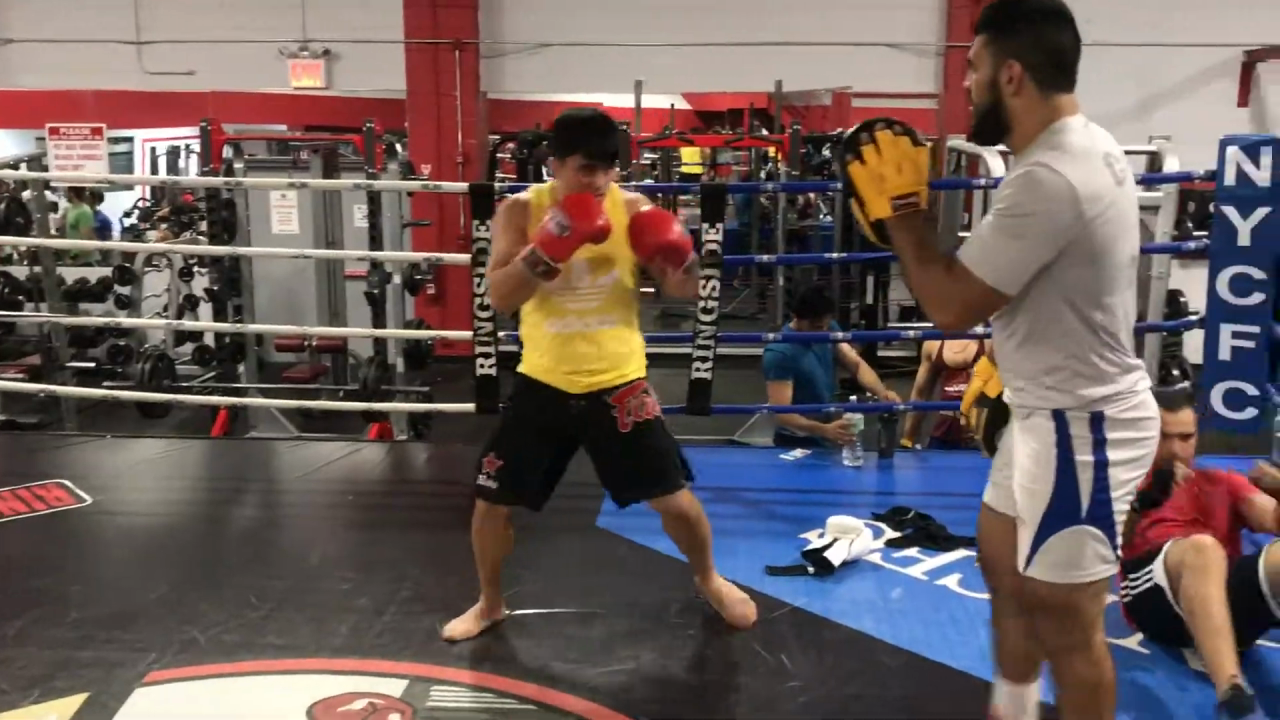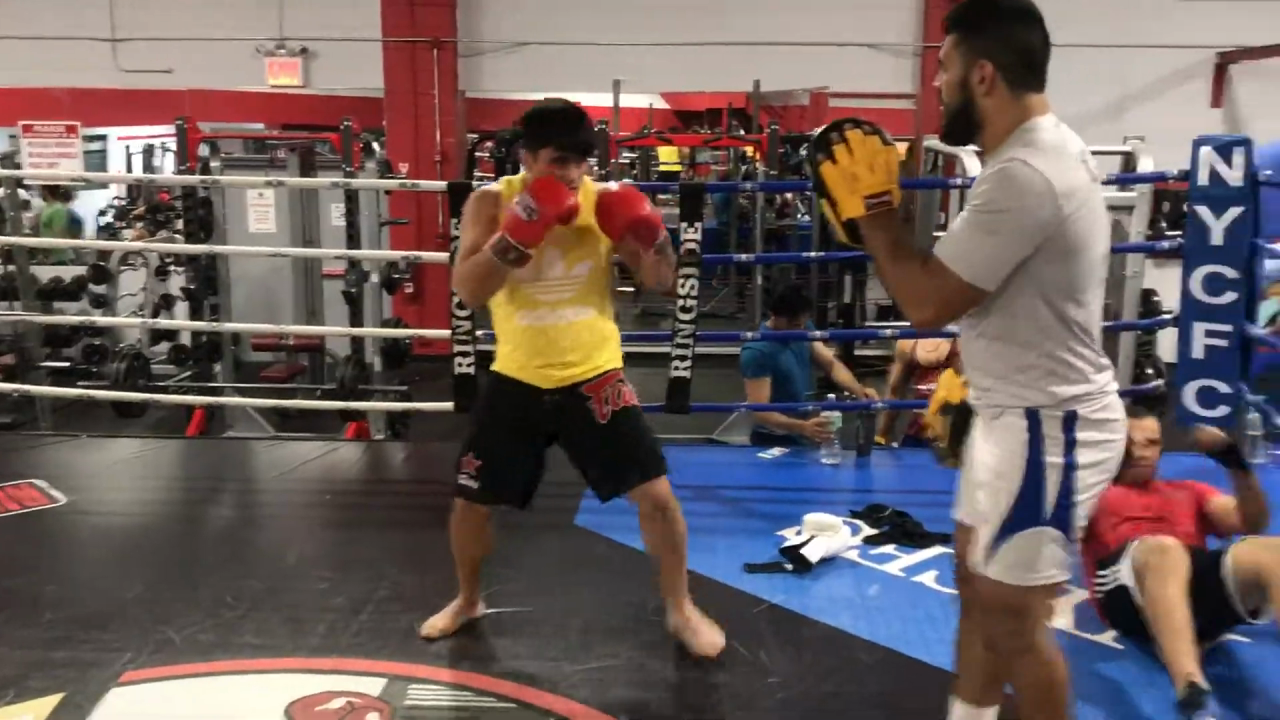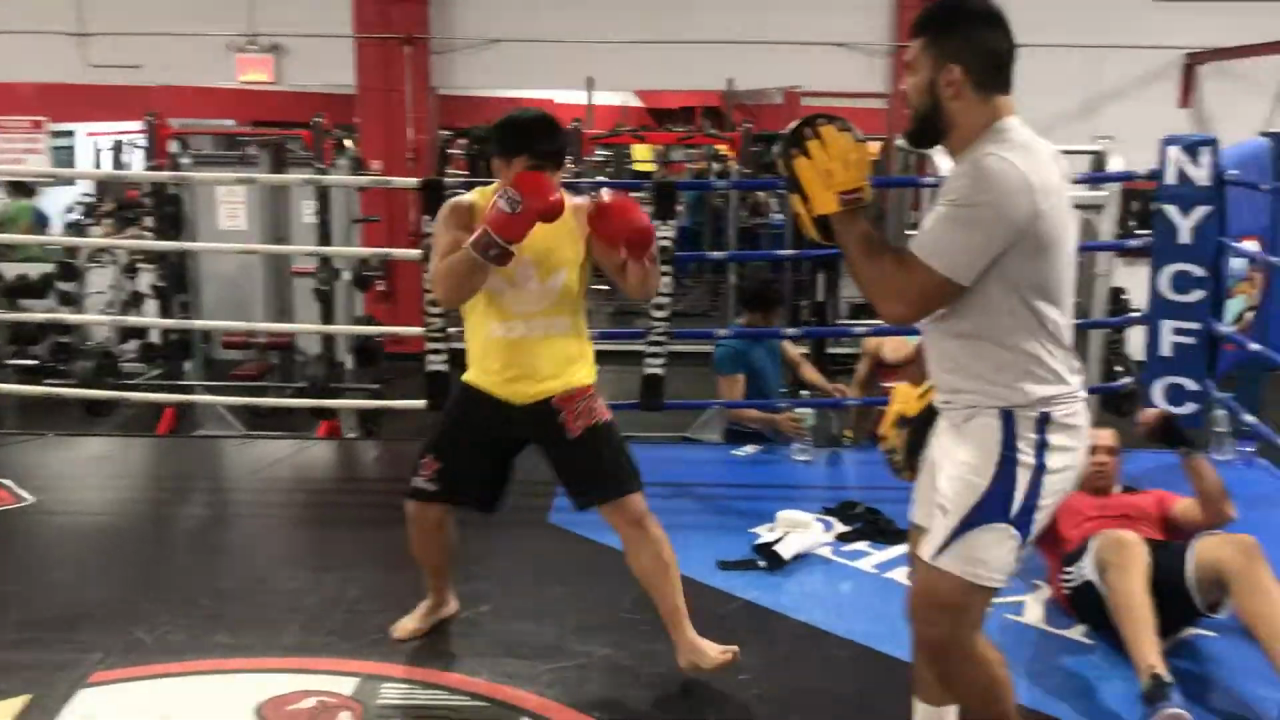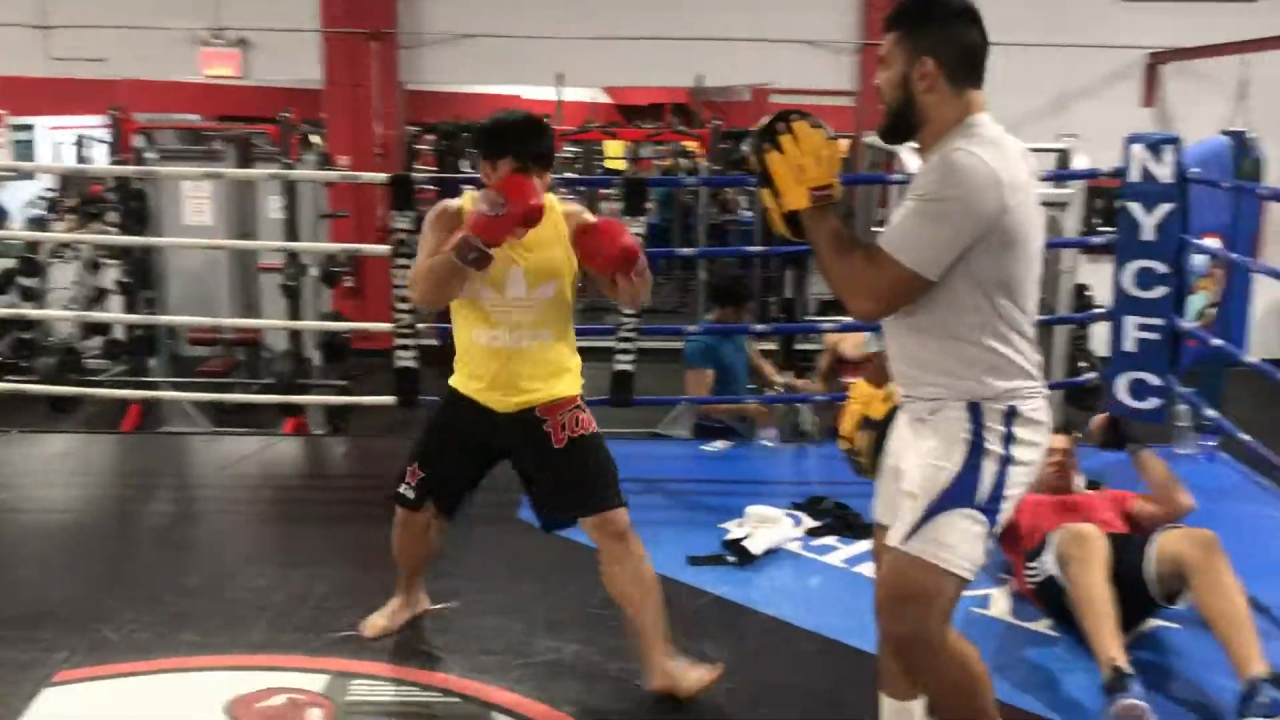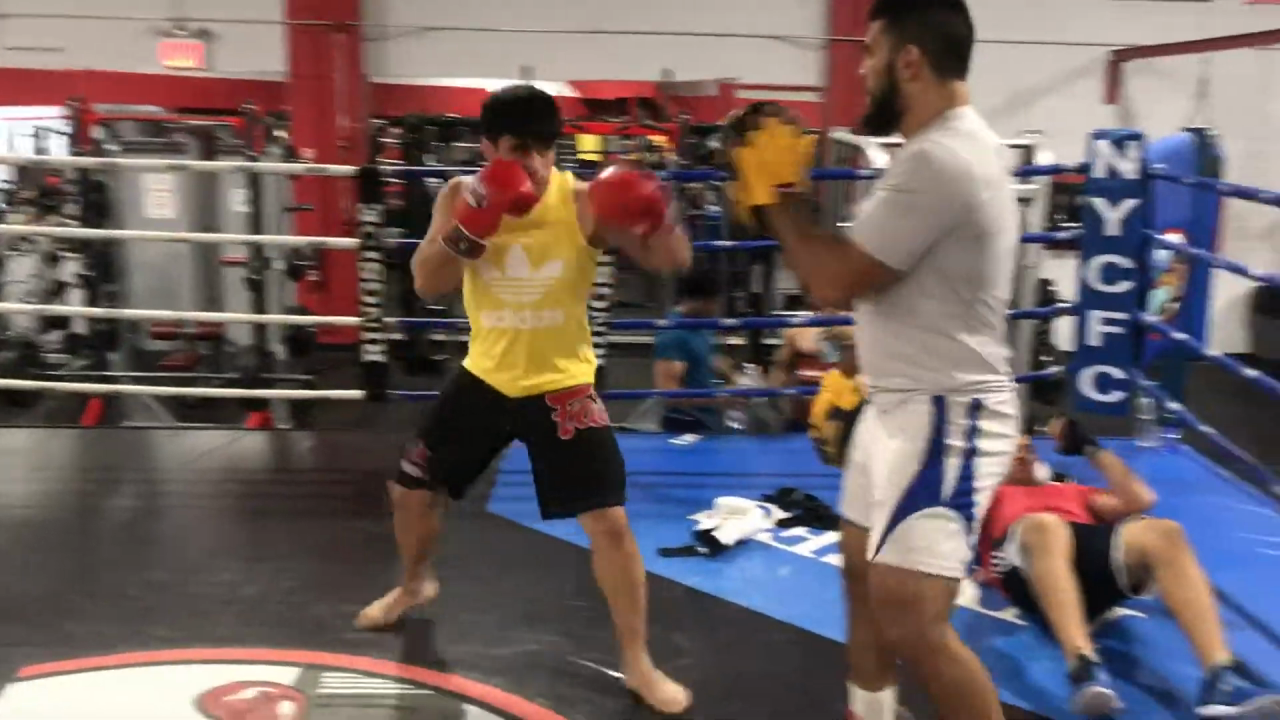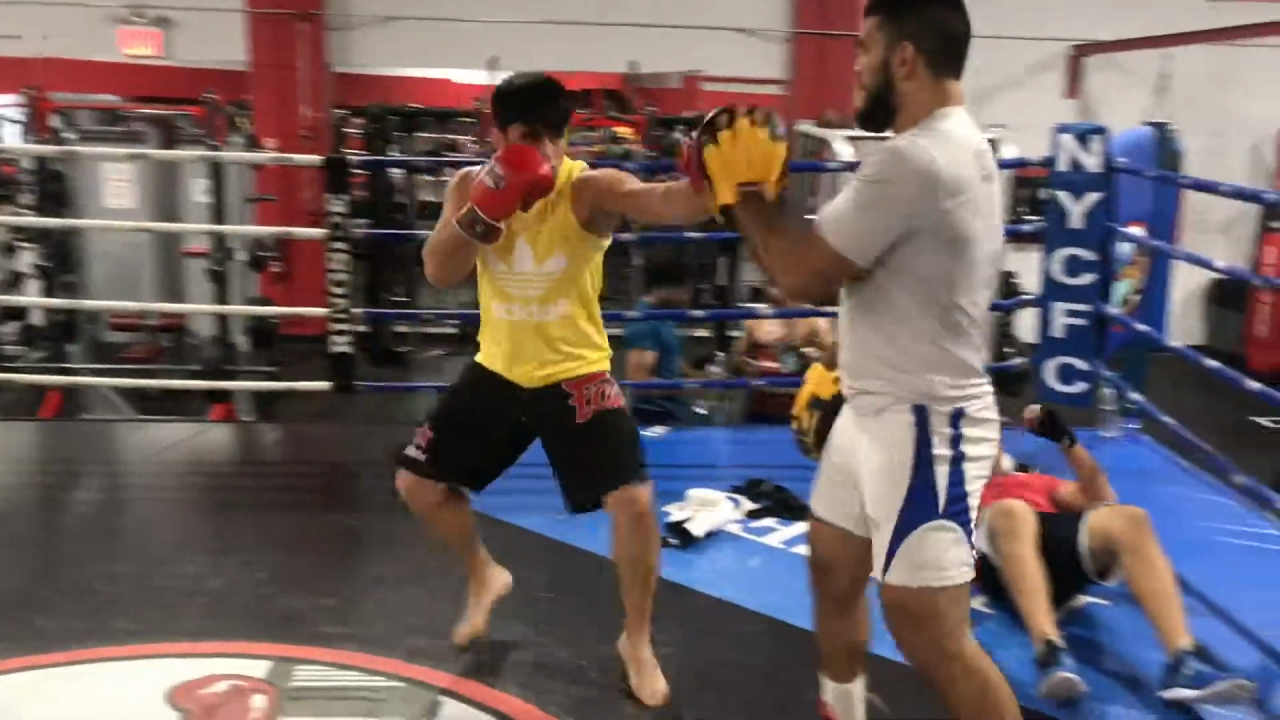
dt=0.1s
person 1, frame 1
left shoulder: (1049, 180)
right shoulder: (1082, 147)
left elbow: (951, 304)
left wrist: (897, 210)
right wrist: (1005, 364)
left hip: (1083, 424)
right hip: (1053, 410)
left knee: (1061, 619)
right knee: (1001, 564)
person 1, frame 2
left shoulder: (1023, 176)
right shoulder: (1038, 153)
left elbow: (928, 302)
left wrist: (867, 209)
right wrist: (970, 377)
left hip: (1048, 428)
right hip: (1011, 413)
left knee: (1010, 618)
right knee: (979, 600)
person 1, frame 3
left shoulder: (996, 173)
right shoulder: (999, 157)
left elbow: (901, 297)
left wrist: (840, 205)
right wrist: (927, 384)
left hip: (1018, 428)
right hip: (972, 416)
left knee: (943, 620)
right knee: (933, 602)
person 1, frame 4
left shoulder: (967, 169)
right shoulder: (965, 158)
left elbow: (870, 293)
left wrist: (812, 202)
right wrist: (883, 383)
left hip: (980, 424)
right hip: (929, 413)
left knee: (916, 614)
right knee: (895, 591)
person 1, frame 5
left shoulder: (939, 160)
right shoulder: (945, 149)
left elbow: (835, 281)
left wrist: (779, 197)
right wrist: (856, 373)
left hip: (948, 419)
right hip: (896, 406)
left knee: (907, 625)
right knee: (864, 583)
person 1, frame 6
left shoulder: (914, 160)
right shoulder: (948, 148)
left elbow: (800, 275)
left wrist: (746, 192)
right wrist: (842, 369)
left hip: (927, 424)
right hip: (875, 410)
left knee: (929, 633)
right knee: (834, 574)
person 2, frame 1
left shoulder: (633, 210)
right shoulder: (520, 210)
left elbow: (683, 292)
right elbow: (499, 297)
left wrist: (679, 257)
right wrist: (548, 249)
left hip: (617, 384)
right hip: (544, 383)
left knee: (675, 499)
right knee: (492, 501)
left ankle: (710, 581)
right ankle: (489, 604)
person 2, frame 2
left shoulder: (602, 202)
right shoulder: (491, 202)
left elbow: (659, 280)
right elbow: (467, 287)
left wrist: (651, 238)
right wrist: (519, 233)
left hip: (594, 375)
right hip: (518, 379)
left knee: (655, 494)
right knee: (471, 502)
left ankle: (682, 609)
right ankle: (467, 599)
person 2, frame 3
left shoulder: (582, 215)
right shoulder: (464, 212)
left elbow: (640, 291)
right elbow: (446, 291)
left wrist: (641, 249)
right wrist: (498, 233)
left hip: (565, 391)
right hip: (488, 391)
left knee: (632, 511)
right knee: (423, 504)
left ankle: (685, 638)
right ankle: (439, 600)
person 2, frame 4
left shoulder: (573, 223)
right shoulder: (450, 218)
left elbow: (633, 298)
right elbow: (426, 294)
left wrist: (628, 264)
right wrist: (478, 237)
left hip: (553, 399)
right hip: (475, 397)
left knee: (613, 525)
right knee: (412, 510)
left ankle: (661, 661)
right ankle: (409, 598)
person 2, frame 5
left shoulder: (585, 202)
right shoulder: (460, 196)
left elbow: (672, 262)
right elbow: (427, 282)
left wrist: (654, 219)
right wrist: (470, 223)
left hip: (561, 385)
right hip: (484, 380)
left knee: (610, 522)
right knee: (413, 490)
left ankle: (637, 662)
right ankle: (415, 584)
person 2, frame 6
left shoulder: (591, 188)
right shoulder: (474, 184)
left elbow: (671, 207)
right elbow: (439, 270)
left wrist: (693, 189)
right wrist: (485, 207)
left hip: (577, 374)
right hip: (497, 373)
left knee: (633, 503)
right knee: (418, 479)
left ankle: (636, 642)
right ankle: (484, 578)
person 3, frame 1
left shoulder: (1222, 483)
left elbow: (1274, 521)
left wrist: (1275, 487)
right wrist: (1143, 500)
right hip: (1157, 597)
right knee: (1201, 549)
person 3, frame 2
left shoulder: (1189, 492)
right shoulder: (1096, 493)
left elbow: (1254, 522)
left wrist: (1236, 463)
left hip: (1203, 581)
right hip: (1125, 587)
left knee: (1268, 551)
right knee: (1163, 550)
person 3, frame 3
left shoulder: (1150, 500)
right shoulder: (1059, 503)
left elbow: (1220, 514)
left wrist: (1185, 445)
right hip: (1091, 582)
left knee: (1239, 548)
right knee: (1121, 543)
right ankle: (1157, 688)
person 3, frame 4
left shoulder: (1111, 500)
right shoulder: (1021, 504)
left elbow: (1179, 504)
left wrist: (1131, 445)
right hip: (1056, 573)
left knee: (1198, 542)
right knee: (1084, 537)
right ankle: (1119, 679)
person 3, frame 5
left shoulder: (1074, 492)
right shoulder: (993, 496)
left elbow: (1140, 500)
left wrist: (1087, 446)
left knee: (1162, 533)
right knee: (1042, 525)
left ankle: (1223, 674)
right ankle: (1083, 668)
person 3, frame 6
left shoulder: (1039, 482)
left elbow: (1103, 496)
left wrist: (1064, 439)
right hip: (996, 557)
left knee: (1129, 519)
right knee: (1014, 514)
left ankle: (1185, 657)
right ankle: (1051, 654)
